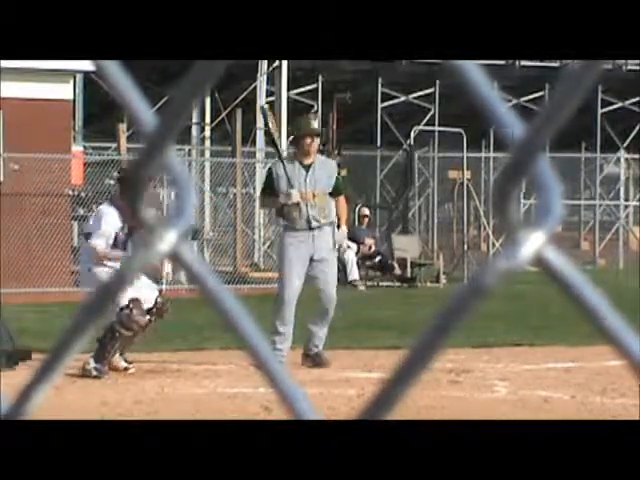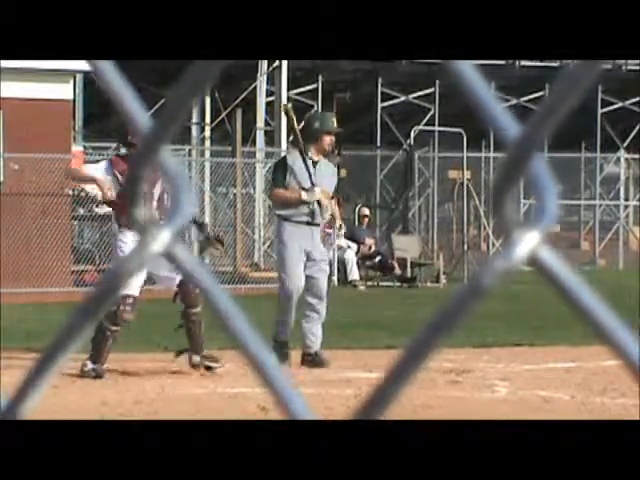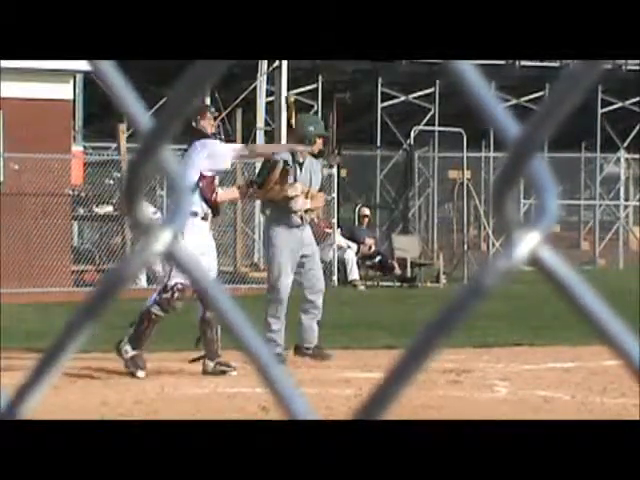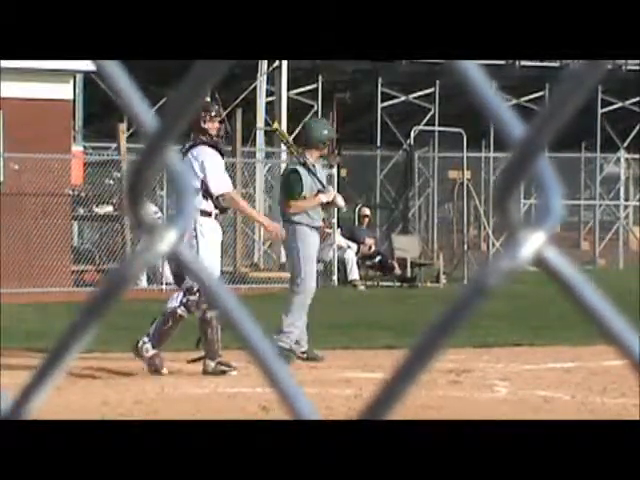
dt=0.5s
person 1, frame 1
left shoulder: (330, 167)
right shoulder: (279, 168)
left elbow: (339, 199)
right elbow: (264, 202)
left wrist: (342, 225)
right wrist: (283, 199)
left hip: (324, 235)
right hip: (294, 237)
left knee: (329, 296)
right knee: (287, 296)
left ankle: (314, 349)
right ankle: (278, 354)
person 1, frame 2
left shoulder: (330, 169)
right shoulder: (289, 160)
right elbow: (274, 195)
right wrist: (304, 195)
left hip: (317, 233)
right hip: (292, 229)
left knee: (318, 292)
right knee: (293, 286)
left ankle: (311, 349)
right ankle: (281, 343)
person 1, frame 3
left shoulder: (316, 165)
right shoulder: (276, 162)
left elbow: (320, 199)
left wrist: (306, 203)
right wrist: (286, 193)
left hip: (304, 230)
right hip: (279, 230)
left knee: (315, 286)
right knee: (280, 290)
left ankle: (308, 343)
right ankle: (274, 348)
person 1, frame 4
left shoulder: (317, 168)
right shoulder: (296, 170)
right elbow: (290, 206)
left wrist: (332, 198)
right wrist: (321, 198)
left hip: (312, 231)
right hip: (300, 230)
left knee: (306, 287)
right knee: (304, 286)
left ankle: (299, 345)
right ankle: (284, 343)
person 2, frame 1
right shoulder: (109, 212)
right elbow: (97, 253)
left hip: (124, 262)
right hip: (99, 267)
left knee: (157, 305)
right knee: (132, 311)
left ankle: (115, 353)
right ankle: (96, 365)
person 2, frame 2
right shoulder: (112, 167)
right elbow: (72, 172)
right wrist: (97, 180)
right hip: (131, 240)
left knee: (191, 292)
right knee: (125, 305)
left ankle: (197, 354)
right ankle: (94, 363)
person 2, frame 3
left shoulder: (200, 151)
right shoulder: (207, 147)
left elbow: (213, 195)
right elbow: (245, 151)
left wrist: (245, 191)
right wrist: (289, 147)
left hip: (200, 228)
right hip: (188, 226)
right knee: (173, 291)
left ankle: (211, 359)
right ankle: (131, 345)
person 2, frame 4
left shoulder: (188, 153)
right shoulder: (208, 154)
right elbow: (228, 196)
right wrist: (265, 222)
left hip: (191, 224)
right hip: (201, 224)
right knee: (194, 290)
left ankle: (212, 358)
right ankle: (150, 344)
